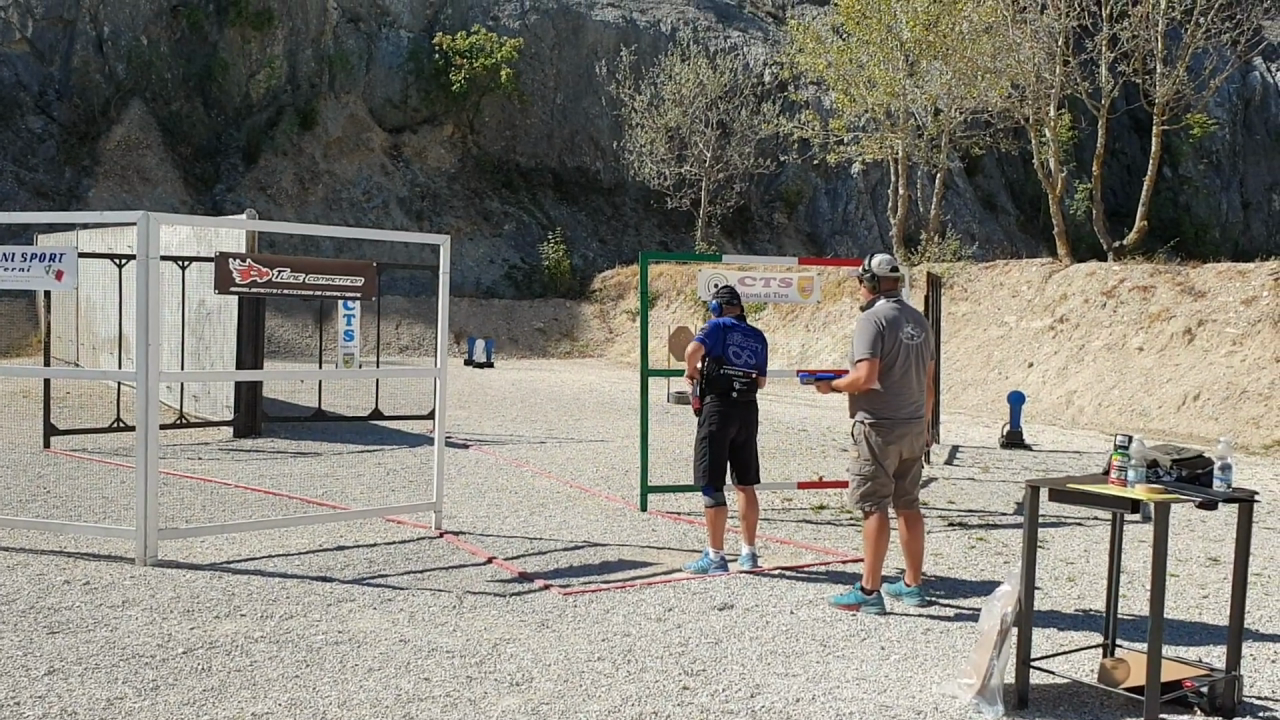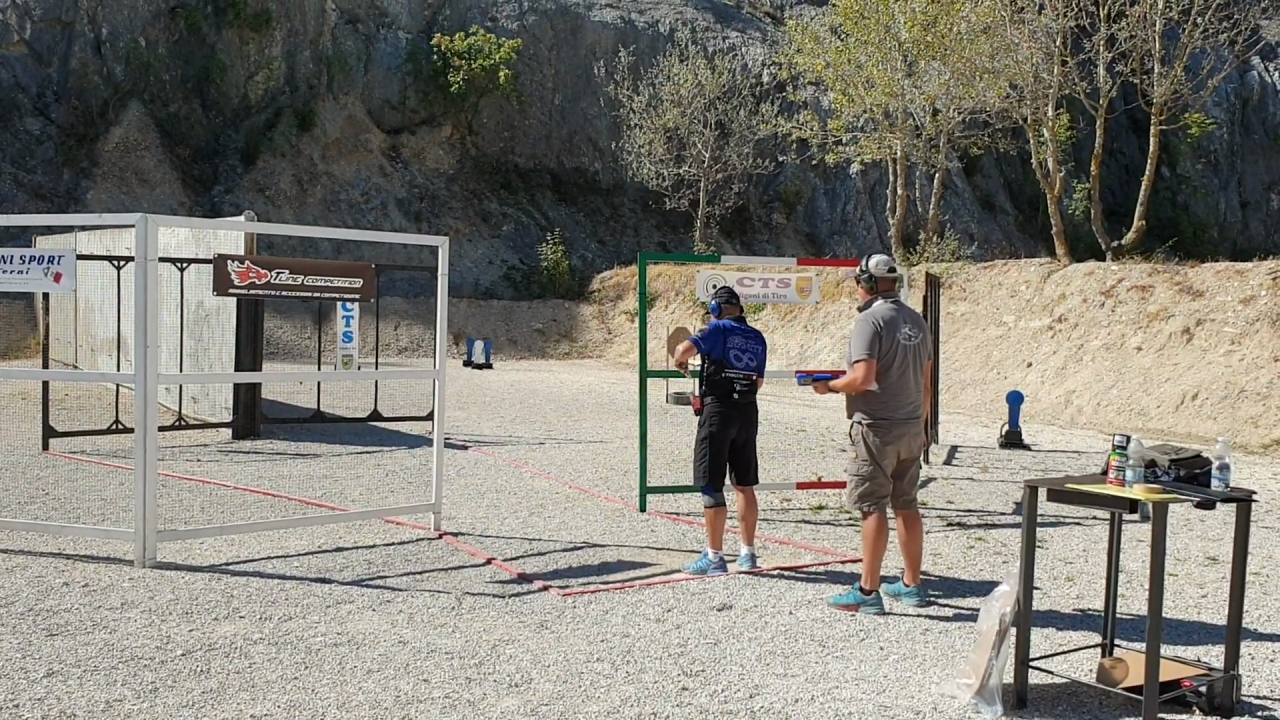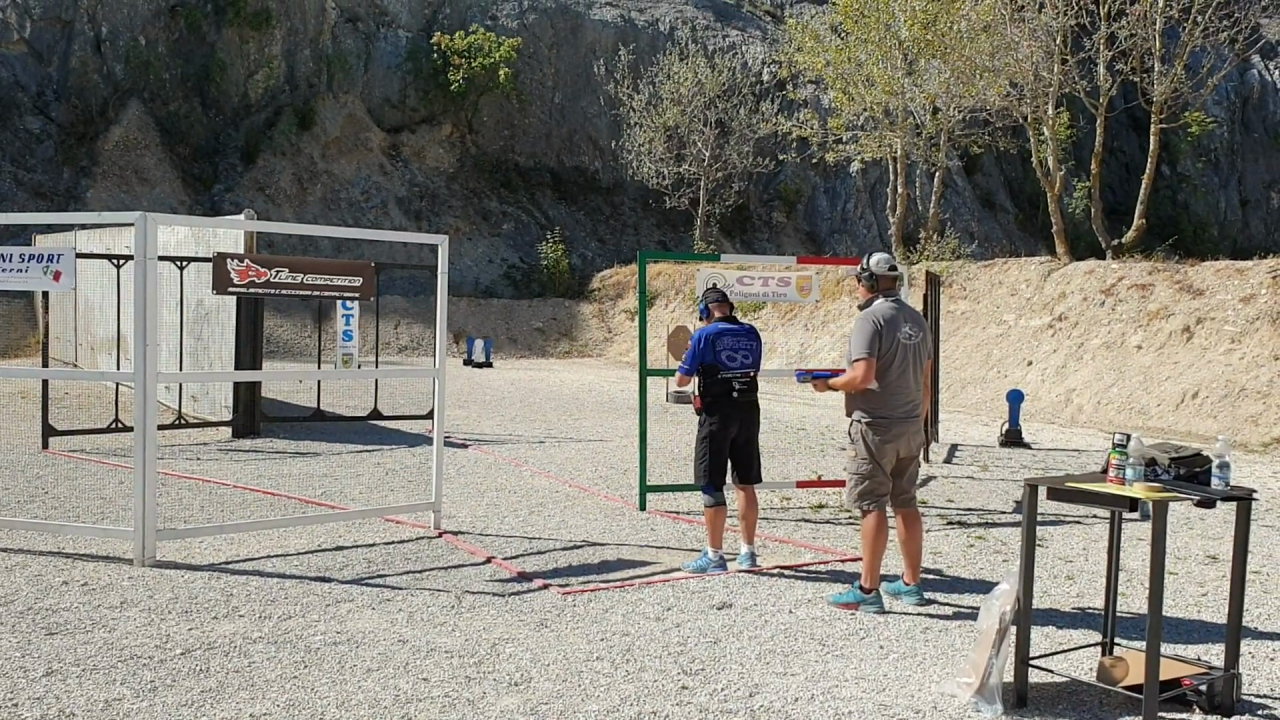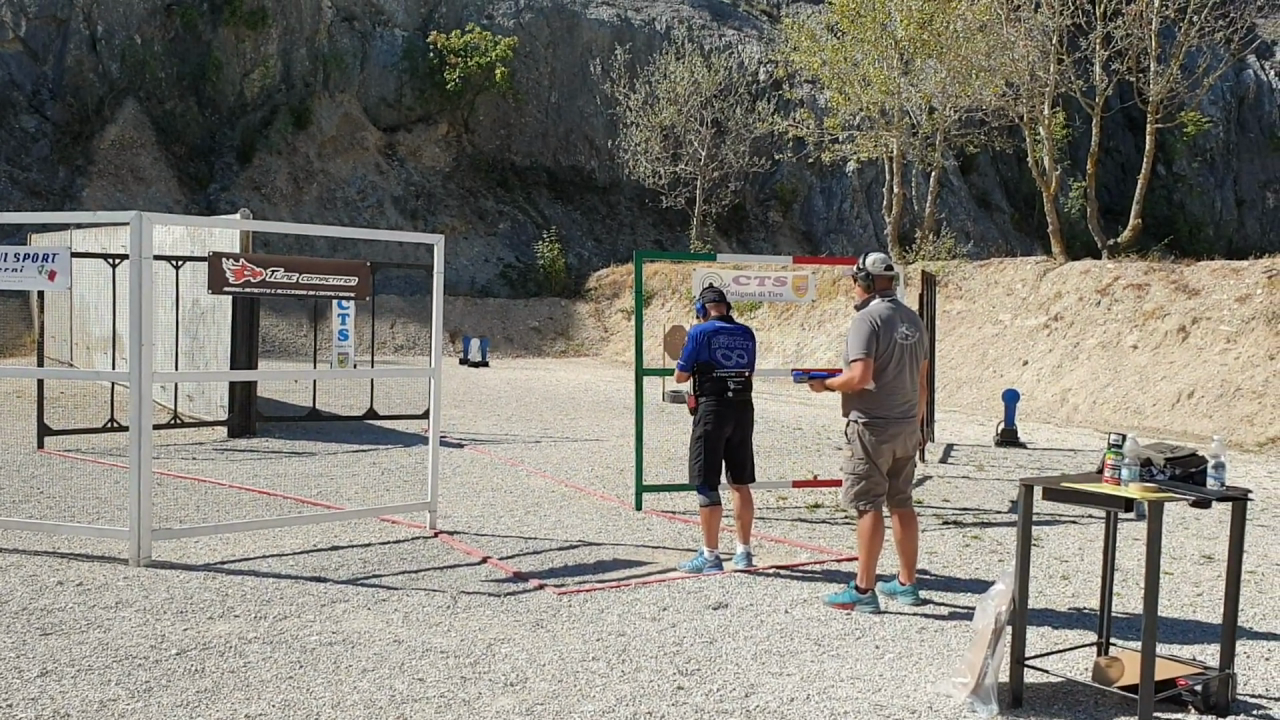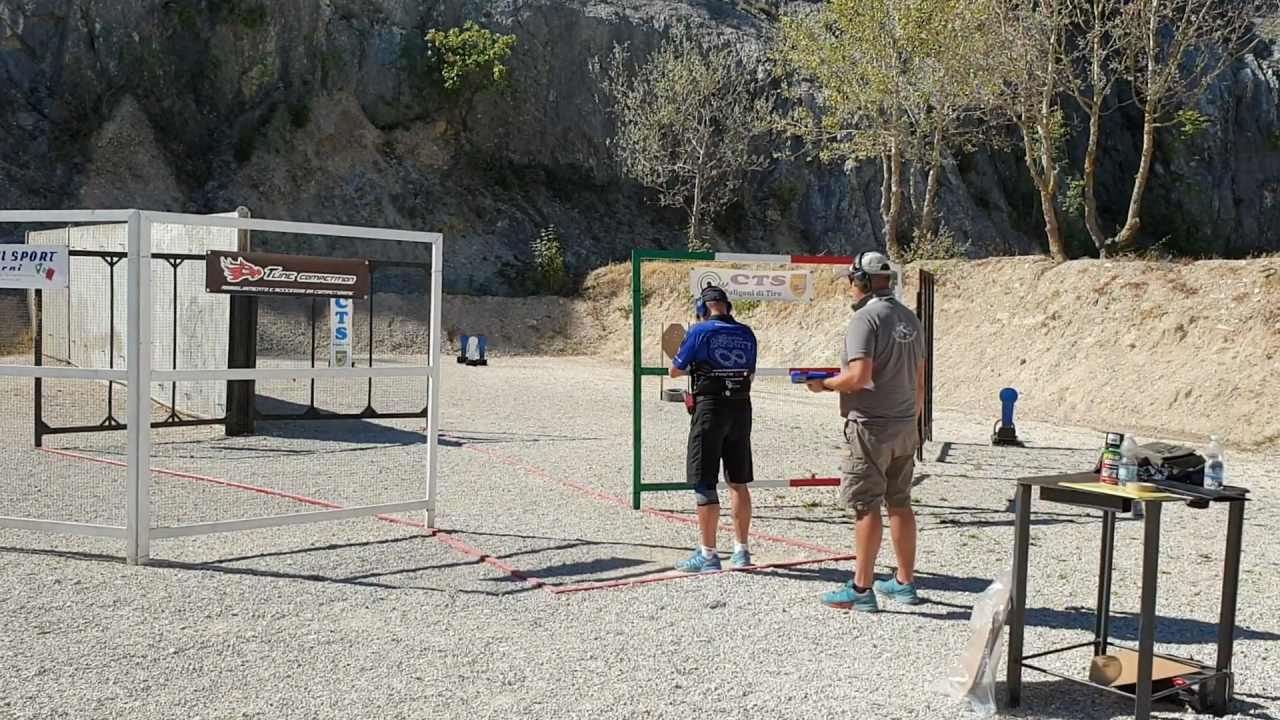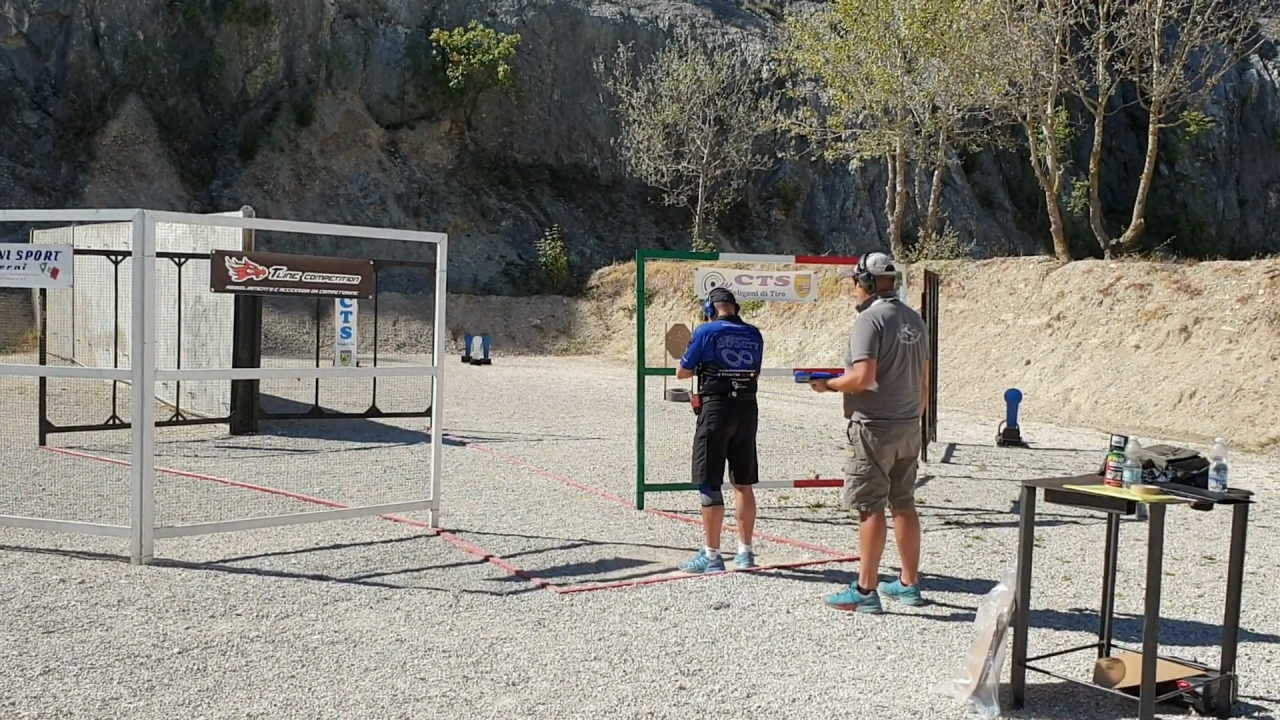
dt=0.5s
person 1, frame 1
left shoulder: (873, 319)
right shoulder: (919, 320)
left elbow: (865, 377)
right elbow: (928, 383)
left wrist: (833, 385)
right wrist: (924, 425)
left hip: (879, 428)
right hip: (913, 428)
left knee: (874, 506)
right knee: (908, 504)
left ankle: (869, 591)
right ankle: (912, 585)
person 1, frame 2
left shoulder: (870, 320)
right shoulder: (916, 320)
left elbow: (862, 378)
right elbow: (925, 382)
left wrist: (829, 386)
right wrist: (920, 425)
left hip: (877, 429)
right hip: (911, 428)
left knee: (873, 507)
right knee: (906, 504)
left ankle: (868, 591)
right ankle: (911, 585)
person 1, frame 3
left shoulder: (871, 318)
right shoulder: (917, 319)
left elbow: (862, 376)
right elbow: (925, 381)
left wrist: (829, 384)
left hip: (875, 427)
right hip: (910, 428)
left knee: (872, 505)
right knee: (906, 503)
left ankle: (868, 590)
right ankle: (910, 583)
person 1, frame 4
left shoulder: (867, 318)
right shoulder: (913, 319)
left elbow: (860, 377)
right elbow: (921, 381)
left wrist: (826, 384)
left hip: (872, 428)
right hip: (906, 428)
left knee: (869, 506)
right knee: (902, 504)
left ankle: (863, 590)
right ankle: (907, 584)
person 1, frame 5
left shoulder: (865, 317)
right shoulder: (909, 318)
left elbow: (859, 376)
right elbow: (918, 379)
left wrist: (825, 384)
left hip: (871, 427)
right hip: (904, 427)
left knee: (866, 505)
right knee: (899, 503)
left ankle: (861, 589)
right ankle: (904, 582)
person 1, frame 6
left shoulder: (870, 319)
right shoulder: (914, 319)
left elbow: (862, 378)
right elbow: (922, 380)
left wrist: (828, 384)
left hip: (874, 428)
right hip: (908, 428)
left knee: (870, 507)
right knee: (903, 504)
left ankle: (866, 590)
right ankle: (908, 584)
person 2, frame 1
left shoulder: (717, 326)
right shoulder: (758, 336)
left elbow: (694, 349)
right elbow: (761, 381)
left wrist: (692, 370)
left hip: (717, 410)
right hip: (748, 411)
left knee: (712, 486)
right knee: (746, 484)
left ankle: (715, 556)
right ankle: (749, 553)
person 2, frame 2
left shoulder: (716, 329)
right shoulder: (758, 338)
left elbow: (684, 351)
left wrist: (680, 358)
left hip: (718, 411)
right hip: (748, 412)
left knee: (711, 486)
right knee: (745, 484)
left ankle: (714, 557)
right ankle: (747, 553)
person 2, frame 3
left shoulder: (704, 335)
right shoulder: (751, 333)
left elbow: (681, 380)
left wrist: (695, 366)
left hip: (717, 412)
right hip: (749, 410)
left knee: (712, 485)
right knee: (745, 483)
left ankle: (714, 556)
right ankle: (748, 552)
person 2, frame 4
left shoulder: (700, 332)
right shoulder: (746, 334)
left elbow: (680, 376)
left hip: (712, 410)
right hip: (743, 410)
left knee: (707, 485)
right knee: (741, 483)
left ankle: (710, 556)
right ankle: (744, 551)
person 2, frame 5
left shoulder: (700, 331)
right shoulder: (747, 334)
left elbow: (674, 371)
left wrist: (693, 366)
left hip: (710, 409)
right hip: (741, 409)
left knee: (704, 483)
right knee: (739, 482)
left ankle: (708, 554)
right ankle: (741, 550)
person 2, frame 6
left shoulder: (707, 331)
right shoulder: (754, 335)
left elbow: (682, 373)
left hip: (716, 410)
right hip: (747, 410)
left knee: (709, 484)
right knee: (743, 483)
left ankle: (711, 555)
right ankle: (745, 551)
